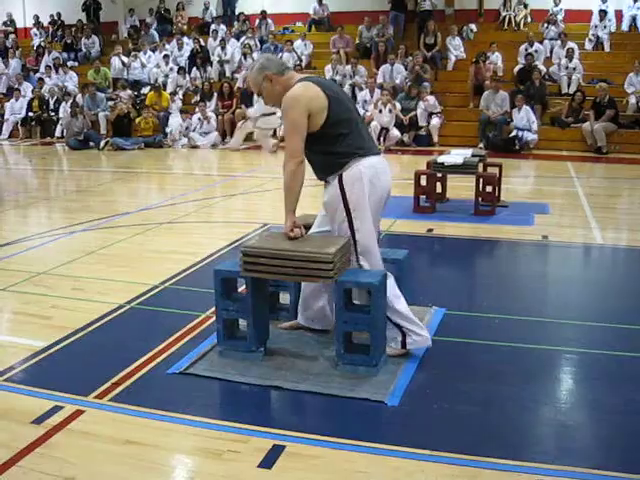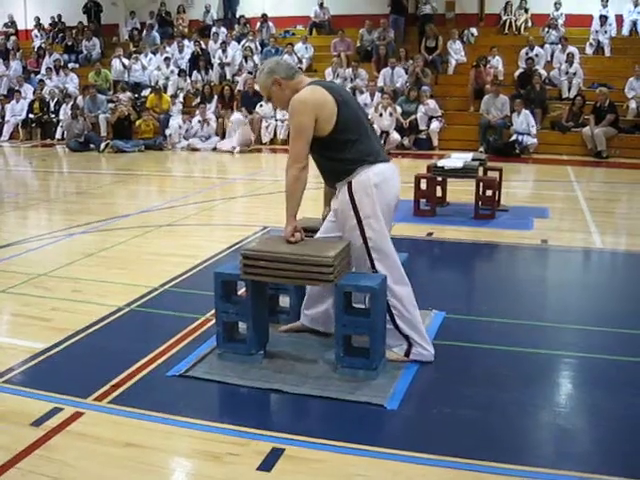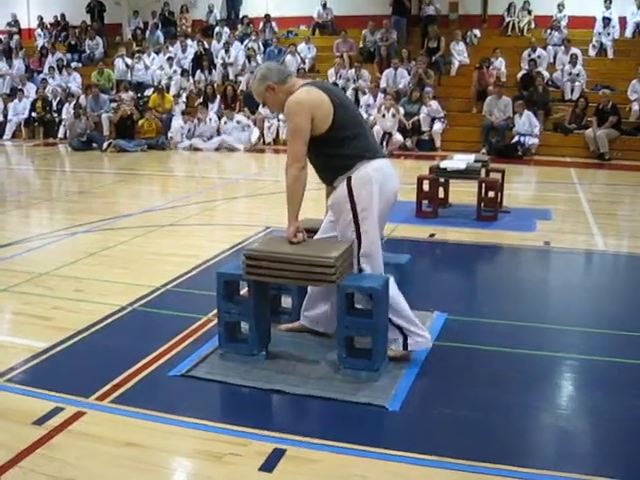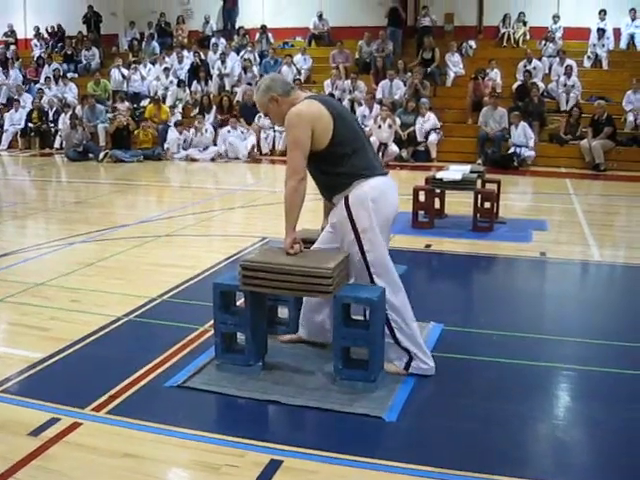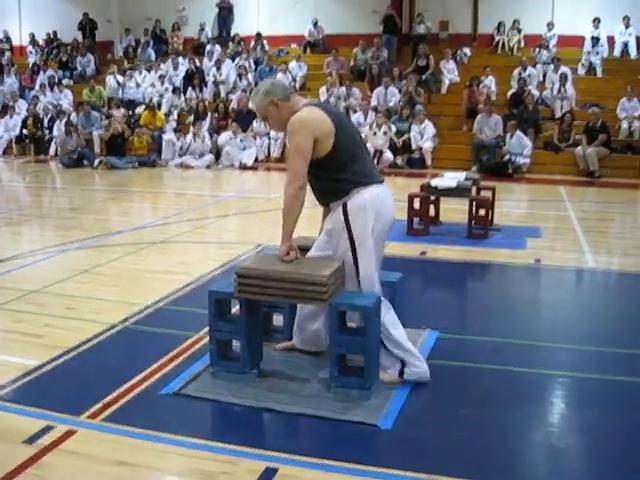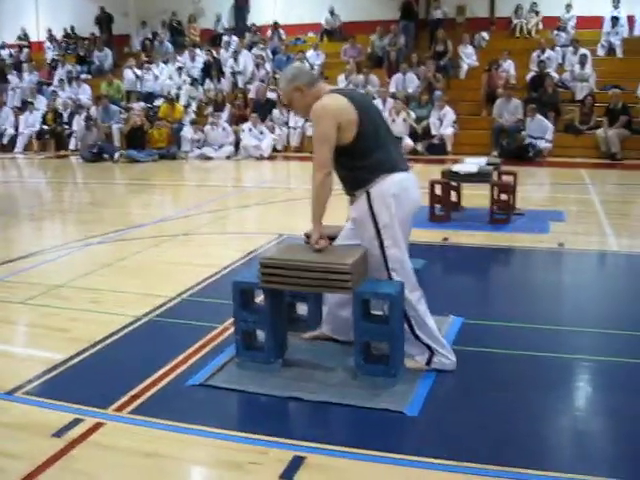
dt=0.4s
person 1, frame 1
left shoulder: (295, 96)
right shoulder: (315, 87)
left elbow: (294, 161)
left wrist: (290, 215)
right wrist: (328, 191)
left hip: (357, 177)
right hip: (360, 173)
left knee: (364, 261)
left ankle: (406, 335)
right ankle: (315, 316)
person 1, frame 2
left shoulder: (303, 100)
right shoulder: (324, 92)
left elbow: (297, 166)
left wrist: (290, 220)
right wrist: (328, 206)
left hip: (366, 185)
right hip: (369, 179)
left knee: (379, 269)
left ankle: (410, 345)
right ankle: (316, 318)
person 1, frame 3
left shoulder: (298, 101)
right shoulder: (318, 93)
left elbow: (296, 165)
left wrist: (292, 221)
right wrist: (331, 204)
left hip: (365, 180)
right hip: (367, 176)
left knee: (364, 266)
left ankle: (405, 335)
right ankle: (317, 319)
person 1, frame 4
left shoulder: (299, 114)
right shoulder: (321, 106)
left elbow: (295, 178)
left wrist: (290, 232)
right wrist: (328, 221)
left hip: (363, 198)
right hip: (369, 192)
left knee: (376, 281)
left ankle: (410, 357)
right ankle: (314, 329)
person 1, frame 5
left shoulder: (300, 121)
right shoulder: (319, 114)
left elbow: (296, 184)
left wrist: (286, 240)
right wrist: (325, 224)
left hip: (361, 206)
right hip: (355, 203)
left knee: (362, 290)
left ankle: (403, 364)
right ankle: (308, 337)
person 1, frame 6
left shoulder: (324, 107)
right shoulder: (347, 98)
left elbow: (322, 171)
left wrist: (317, 227)
right wrist: (355, 207)
left hip: (385, 193)
right hip: (388, 187)
left knee: (394, 276)
left ankle: (430, 352)
right ankle: (338, 326)
